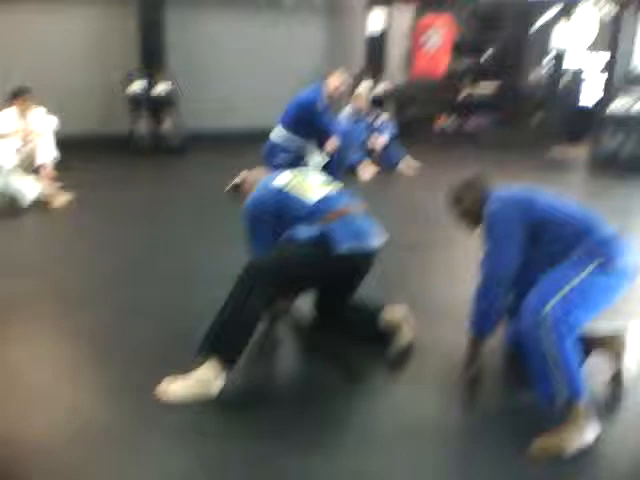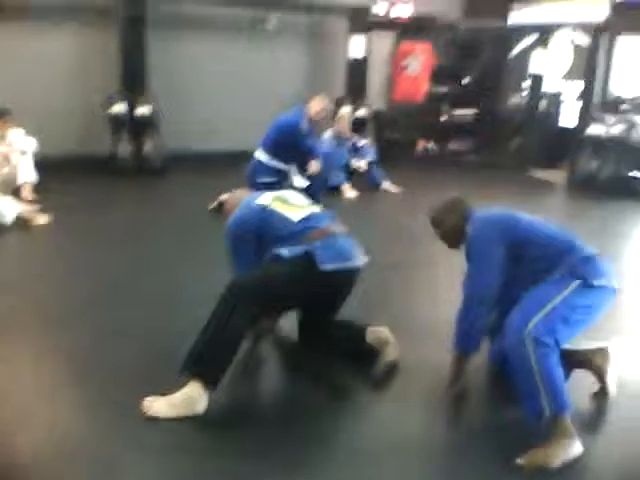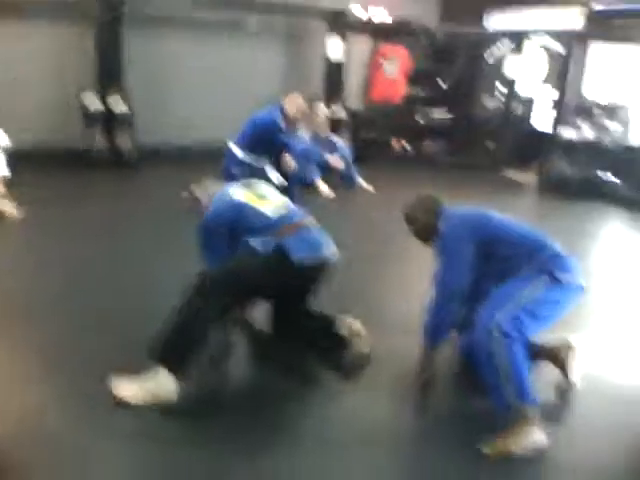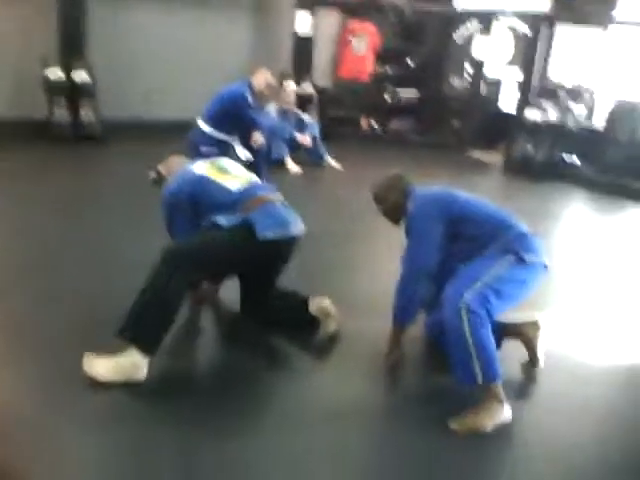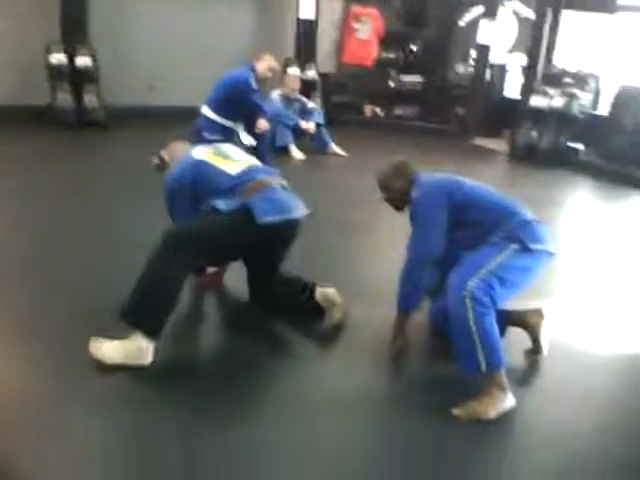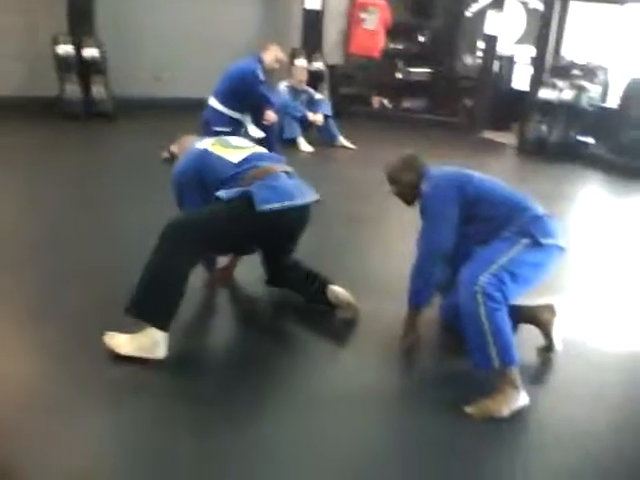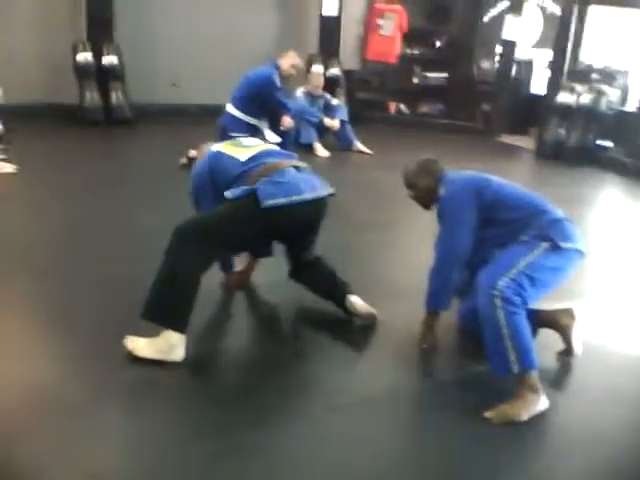
dt=0.1s
person 1, frame 1
left shoulder: (503, 210)
right shoulder: (505, 210)
left elbow: (495, 281)
right elbow: (515, 276)
left wrist: (475, 343)
left hip: (603, 258)
right hip: (581, 260)
left knee: (542, 314)
right knee: (520, 337)
left ankle: (580, 420)
right ankle: (604, 340)
person 1, frame 2
left shoulder: (484, 231)
right shoulder: (487, 230)
left elbow: (477, 300)
right elbow: (495, 295)
left wrist: (459, 362)
left hip: (584, 277)
right hip: (560, 280)
left knee: (525, 332)
right knee: (503, 355)
left ankle: (565, 435)
right ankle: (588, 358)
person 1, frame 3
left shoulder: (455, 228)
right shoulder: (458, 228)
left elbow: (449, 293)
right elbow: (469, 289)
left wrist: (429, 350)
left hip: (550, 275)
right hip: (526, 277)
left knee: (494, 324)
right knee: (472, 346)
left ankle: (528, 425)
right ankle: (553, 352)
person 1, frame 4
left shoulder: (423, 208)
right shoulder: (426, 208)
left elbow: (416, 272)
right elbow: (435, 268)
left wrist: (398, 330)
left hip: (516, 255)
right hip: (492, 257)
left knee: (462, 303)
right knee: (439, 326)
left ankle: (496, 403)
right ankle: (520, 330)
person 1, frame 5
left shoulder: (428, 195)
right shoulder: (430, 196)
left elbow: (420, 259)
right elbow: (438, 255)
left wrist: (402, 318)
left hip: (521, 242)
right hip: (497, 244)
left knee: (465, 290)
right knee: (442, 315)
left ankle: (499, 390)
right ankle: (524, 319)
person 1, frame 6
left shoulder: (438, 188)
right shoulder: (441, 190)
left elbow: (431, 254)
right elbow: (450, 250)
left wrist: (413, 313)
left hip: (532, 237)
right hip: (509, 239)
left knee: (476, 286)
right knee: (453, 311)
left ankle: (511, 388)
right ankle: (536, 315)
person 1, frame 7
left shoulder: (457, 192)
right shoulder: (458, 193)
left elbow: (449, 258)
right elbow: (470, 253)
left wrist: (431, 317)
left hip: (552, 240)
right hip: (528, 243)
left knee: (496, 289)
right knee: (471, 316)
left ankle: (531, 392)
right ankle: (555, 319)
person 2, frame 1
left shoulder: (258, 201)
right shoulder: (303, 174)
left elbow: (264, 255)
left wrist: (275, 295)
right wrist: (287, 286)
left hip: (337, 242)
right hip: (368, 237)
left knee: (256, 278)
right knee: (331, 310)
left ankle: (212, 371)
right ankle: (387, 317)
person 2, frame 2
left shoulder: (240, 220)
right shoulder: (285, 197)
left elbow: (247, 274)
left wrist: (258, 315)
right wrist: (271, 306)
left hip: (321, 261)
right hip: (349, 257)
left knee: (239, 297)
right knee: (314, 330)
left ankle: (196, 391)
right ankle: (372, 337)
person 2, frame 3
left shoulder: (214, 213)
right shoulder: (259, 187)
left elbow: (219, 265)
left wrist: (225, 313)
right wrist: (243, 296)
left hip: (291, 254)
right hip: (321, 249)
left knee: (210, 288)
right knee: (287, 322)
left ankle: (165, 378)
right ankle: (342, 329)
person 2, frame 4
left shoulder: (176, 189)
right shoulder: (223, 165)
left elbow: (185, 242)
left wrist: (196, 281)
right wrist: (214, 278)
left hip: (259, 230)
right hip: (287, 225)
left knee: (176, 263)
right knee: (256, 301)
left ankle: (136, 357)
right ankle: (313, 308)
person 2, frame 5
left shoulder: (178, 174)
right shoulder: (227, 149)
left elbow: (187, 226)
left wrist: (199, 272)
right wrist: (221, 266)
left hip: (260, 213)
right hip: (290, 210)
left knee: (175, 246)
right knee: (263, 281)
left ankle: (141, 344)
right ankle: (318, 296)
person 2, frame 6
left shoulder: (186, 166)
right shoulder: (236, 143)
left elbow: (196, 217)
left hip: (266, 202)
right hip: (299, 196)
left knee: (179, 237)
right knee: (279, 266)
left ankle: (154, 336)
right ankle: (329, 292)
person 2, frame 7
left shoulder: (203, 167)
right shoulder: (256, 144)
left elbow: (211, 219)
left wrist: (229, 272)
right wrist: (250, 267)
left hip: (274, 196)
right hip: (315, 192)
left knee: (189, 241)
right knee: (303, 257)
left ankle: (171, 340)
right ankle: (349, 300)
